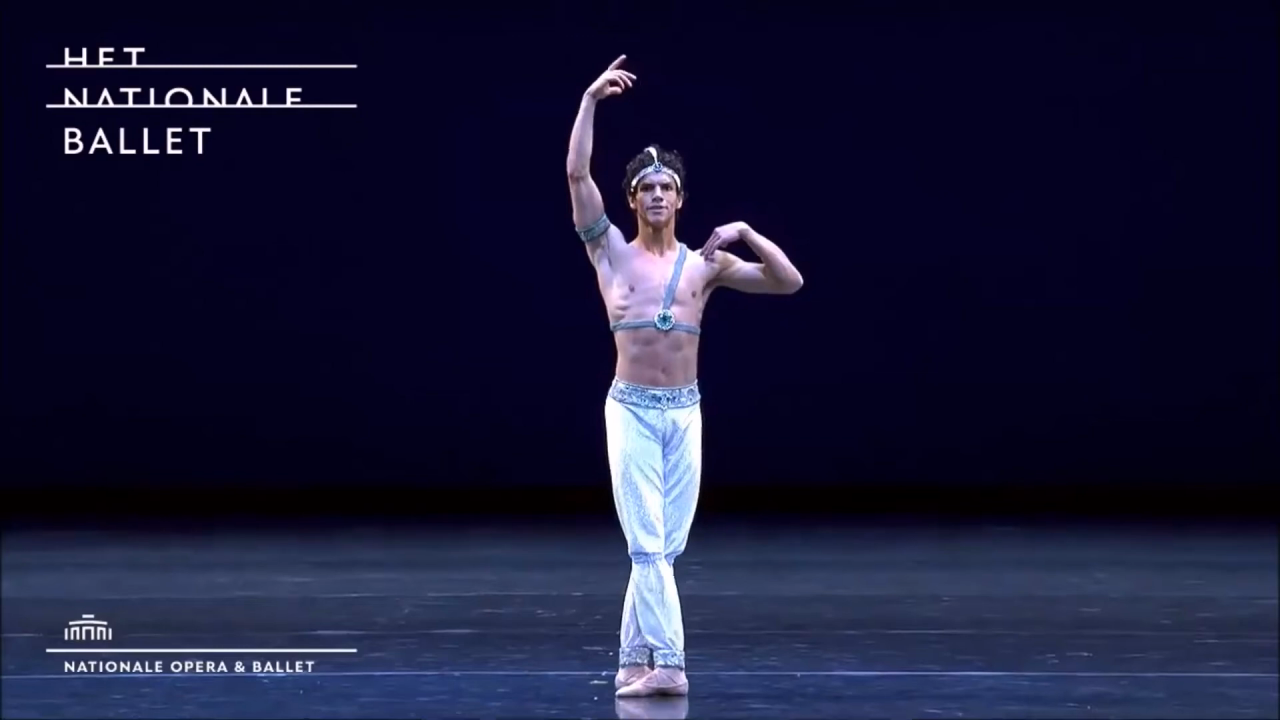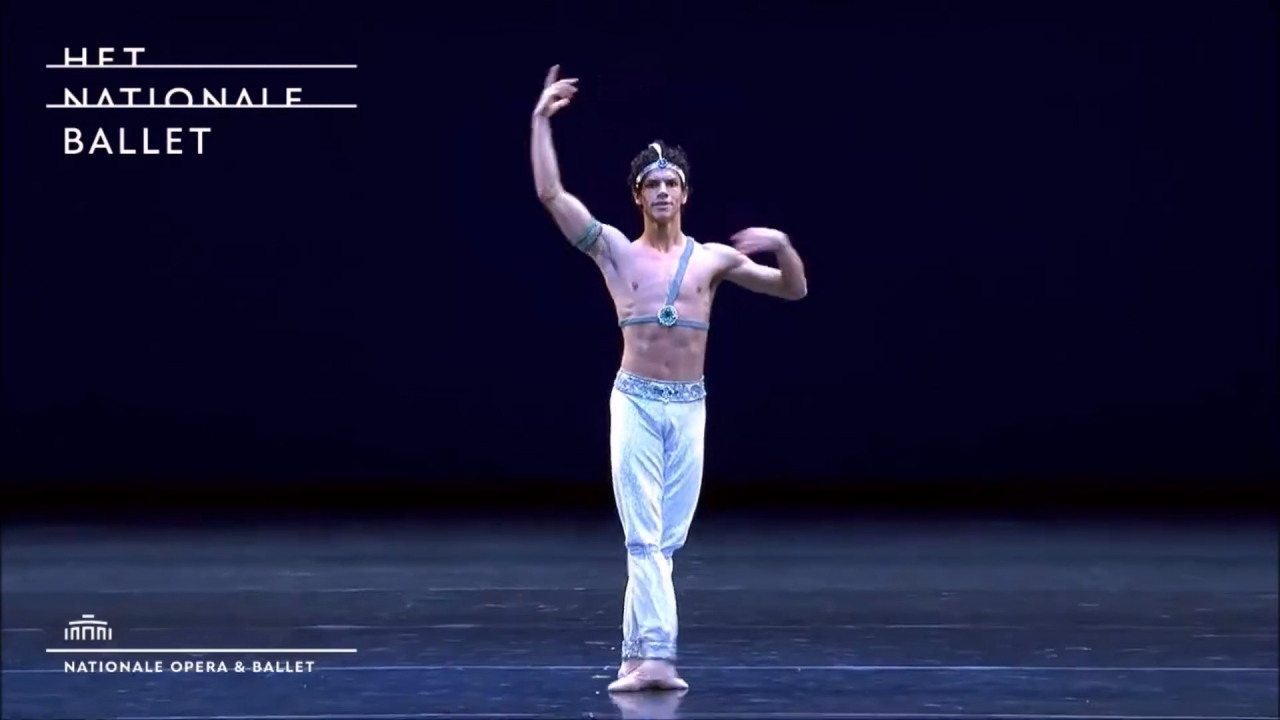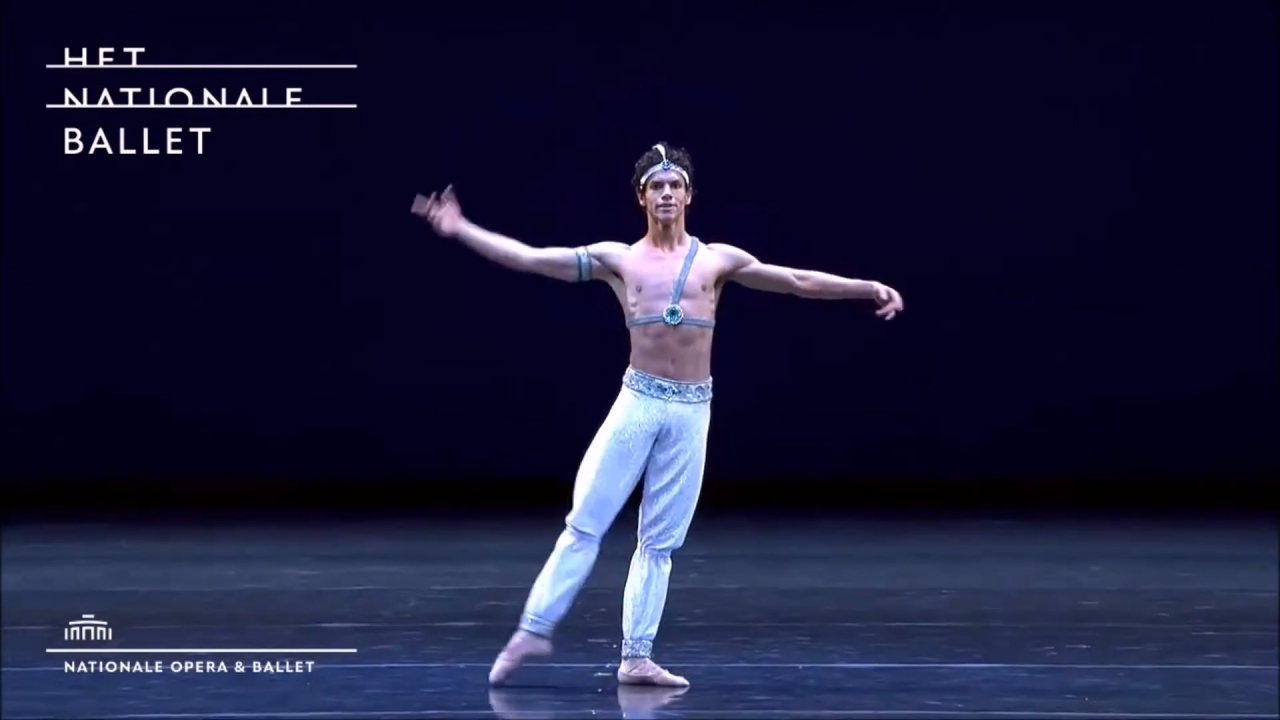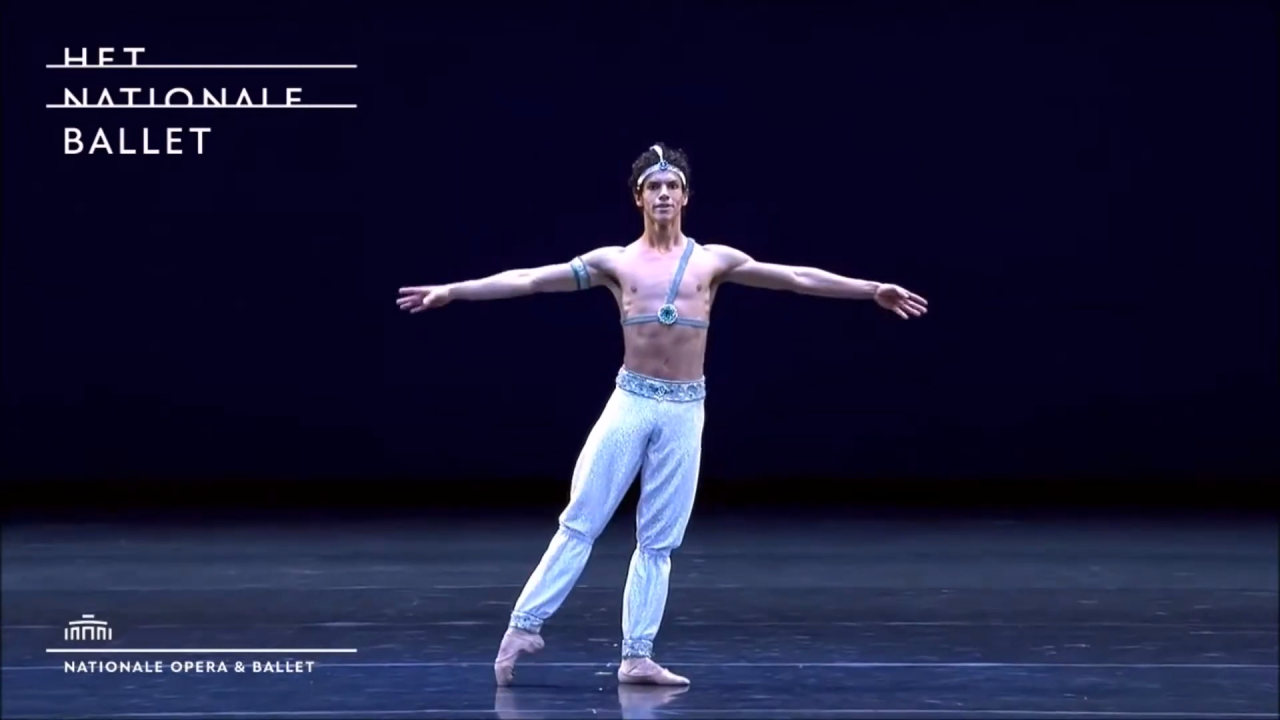
dt=0.2s
person 1, frame 1
left shoulder: (707, 263)
right shoulder: (610, 253)
left elbow: (790, 283)
right elbow: (577, 175)
left wrist: (745, 233)
right wrist: (589, 98)
left hip: (685, 413)
right hip: (631, 410)
left knee: (664, 547)
right knee: (648, 545)
left ankle: (635, 663)
right ankle: (666, 664)
person 1, frame 2
left shoulder: (713, 257)
right shoulder: (614, 250)
left elbow: (795, 289)
right elbow: (550, 194)
left wrist: (779, 241)
right wrist: (542, 120)
left hip: (689, 408)
right hip: (635, 404)
left knee: (665, 541)
right knee: (644, 538)
left ankle: (638, 656)
right ankle: (654, 656)
person 1, frame 3
left shoulder: (719, 258)
right shoulder: (617, 258)
left elbow: (796, 278)
right elbow: (529, 259)
left wrist: (868, 285)
right wrist: (460, 228)
left hip: (692, 410)
right hip: (638, 402)
left knee: (661, 541)
right knee: (586, 522)
left ankle: (637, 655)
right ankle: (533, 631)
person 1, frame 4
left shoulder: (715, 259)
right shoulder: (613, 260)
left elbow: (797, 278)
right elbow: (528, 281)
left wrist: (874, 289)
right wrist: (449, 289)
left hip: (686, 409)
right hip: (631, 401)
left knee: (660, 539)
right knee: (580, 520)
left ankle: (637, 656)
right ankle: (525, 624)
